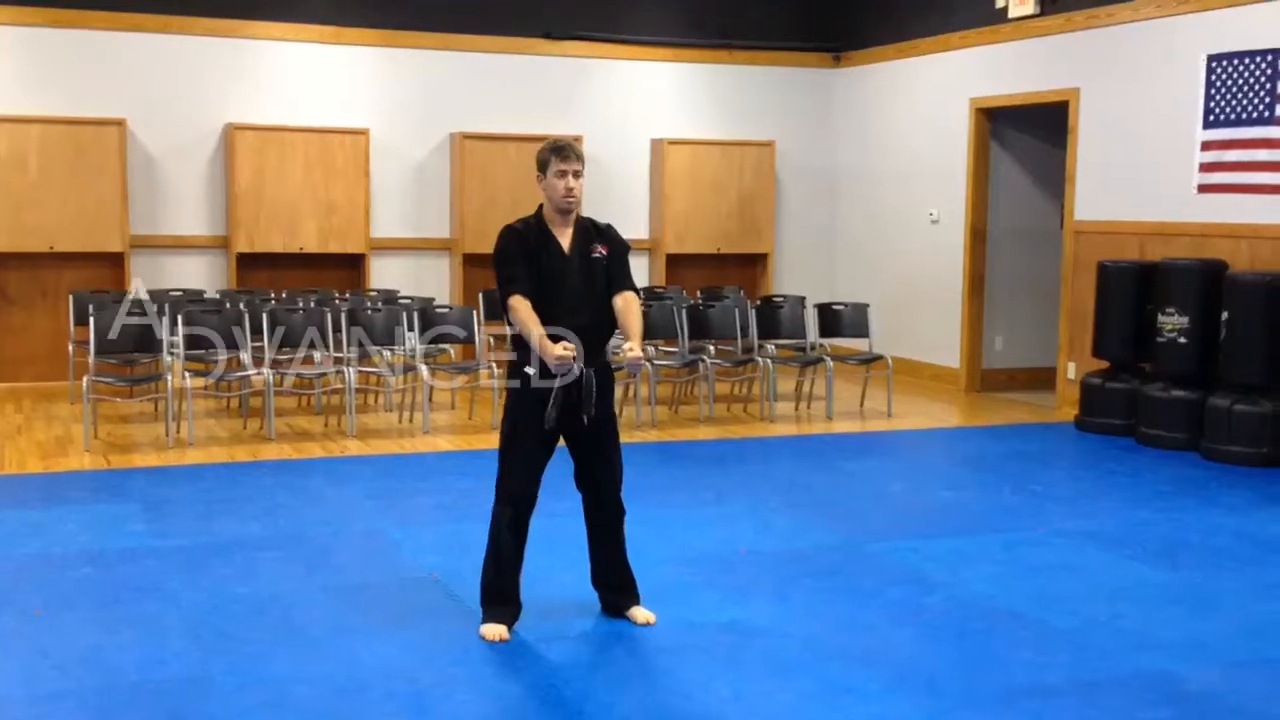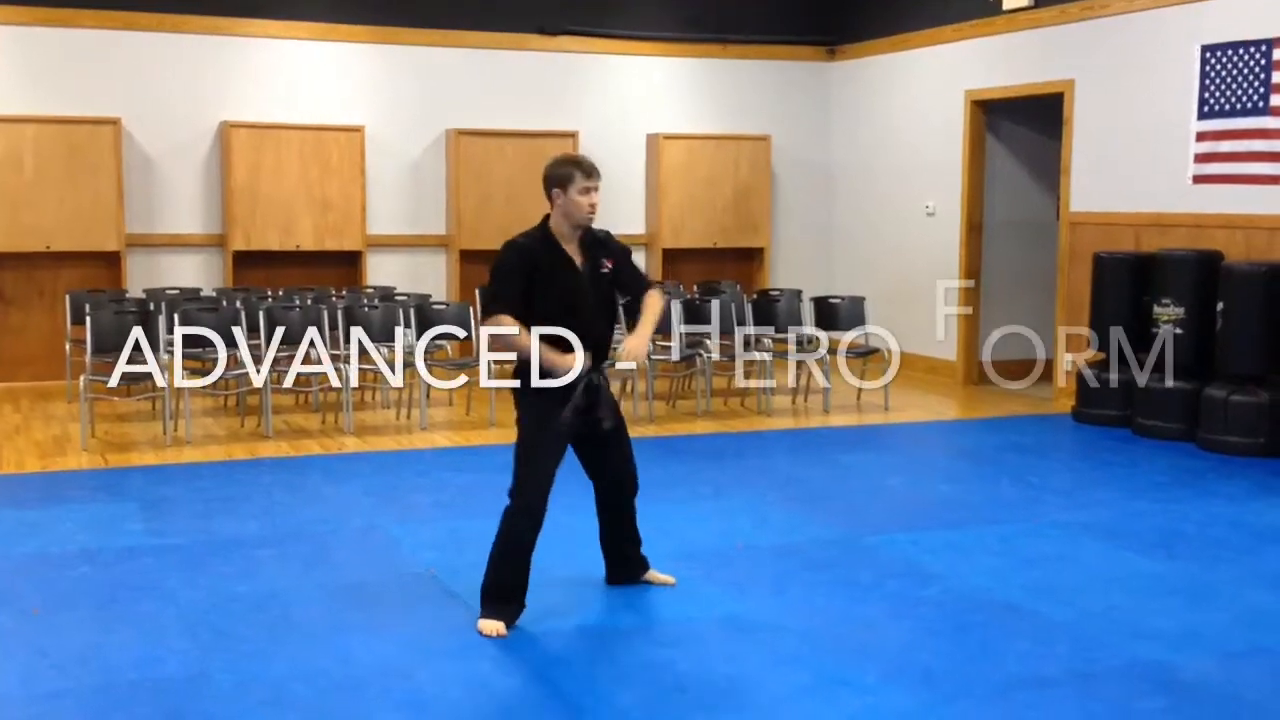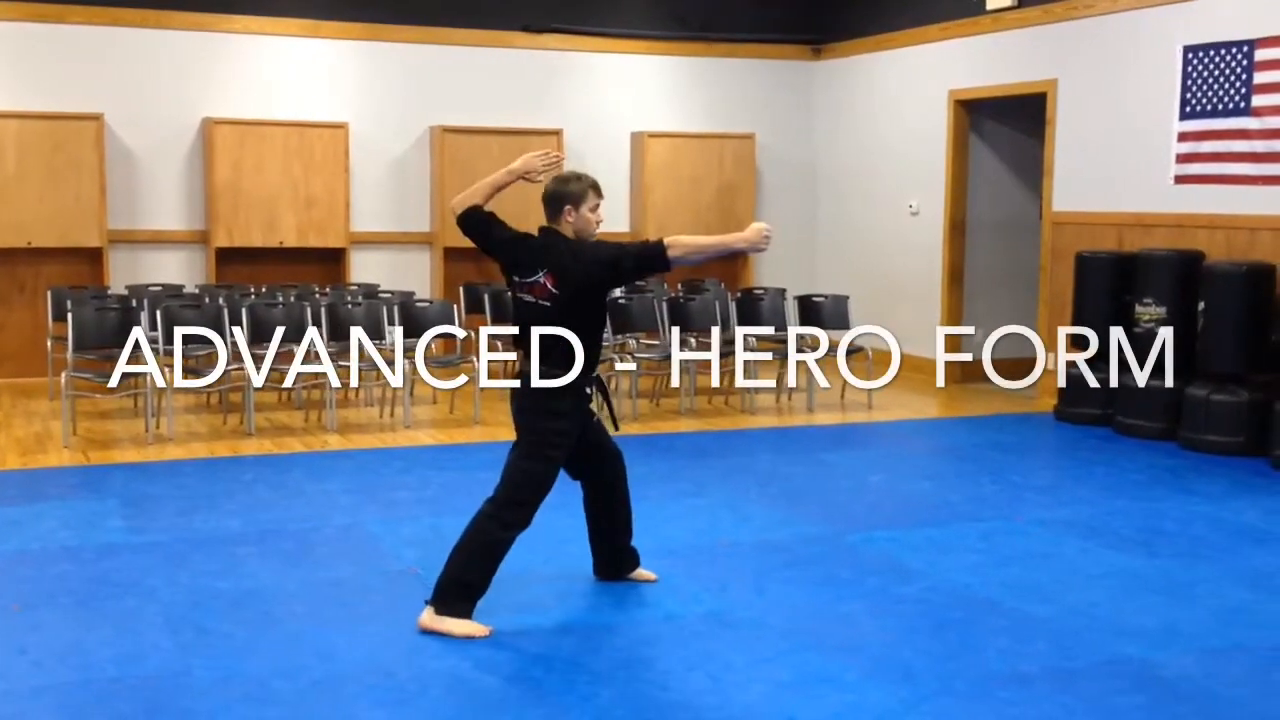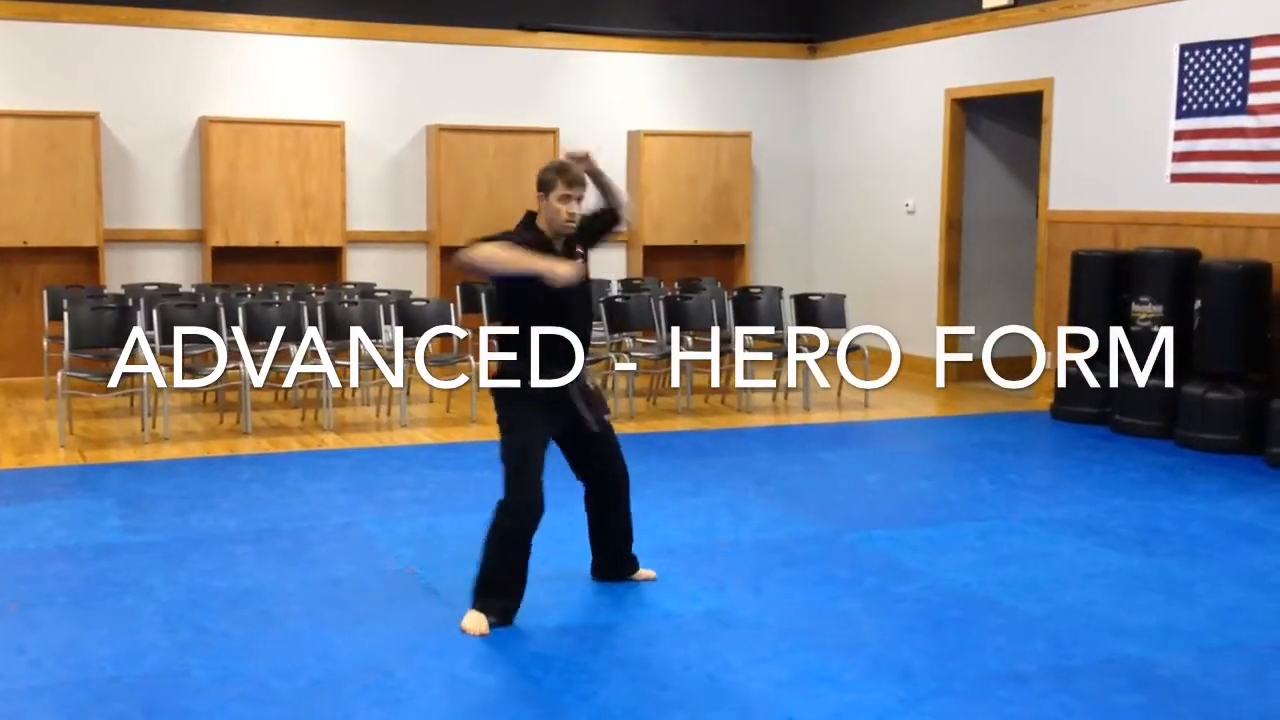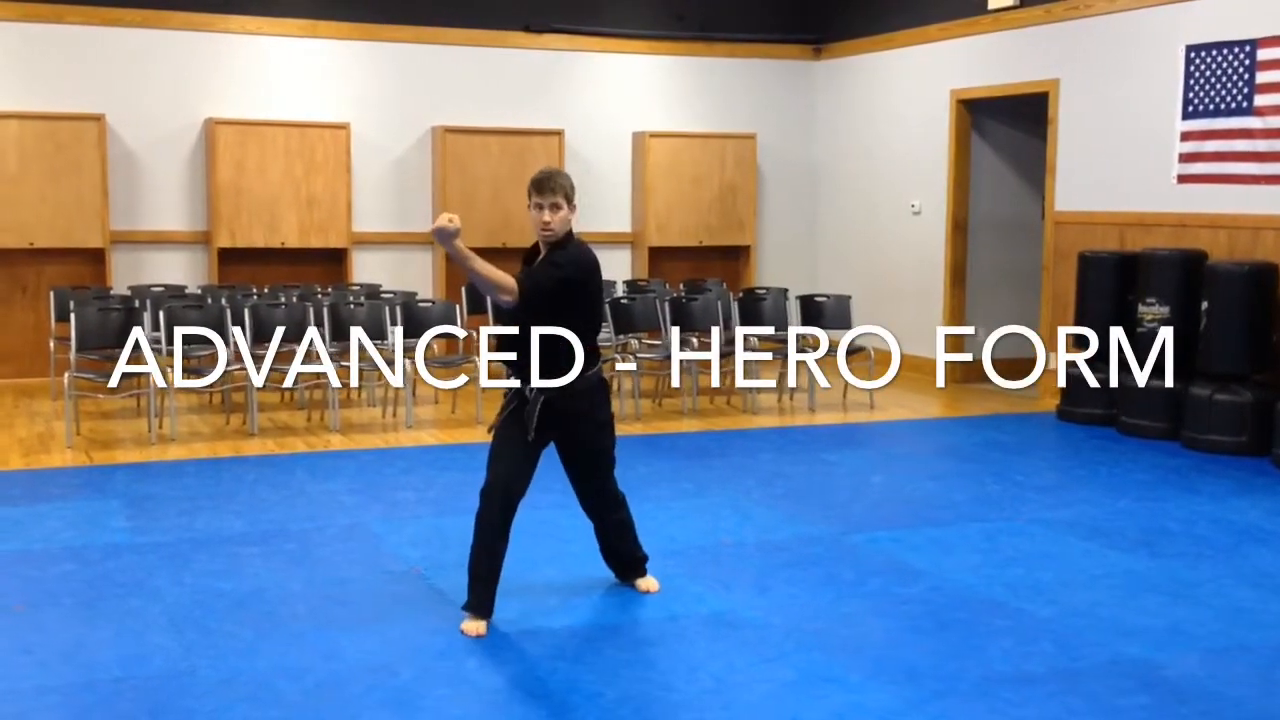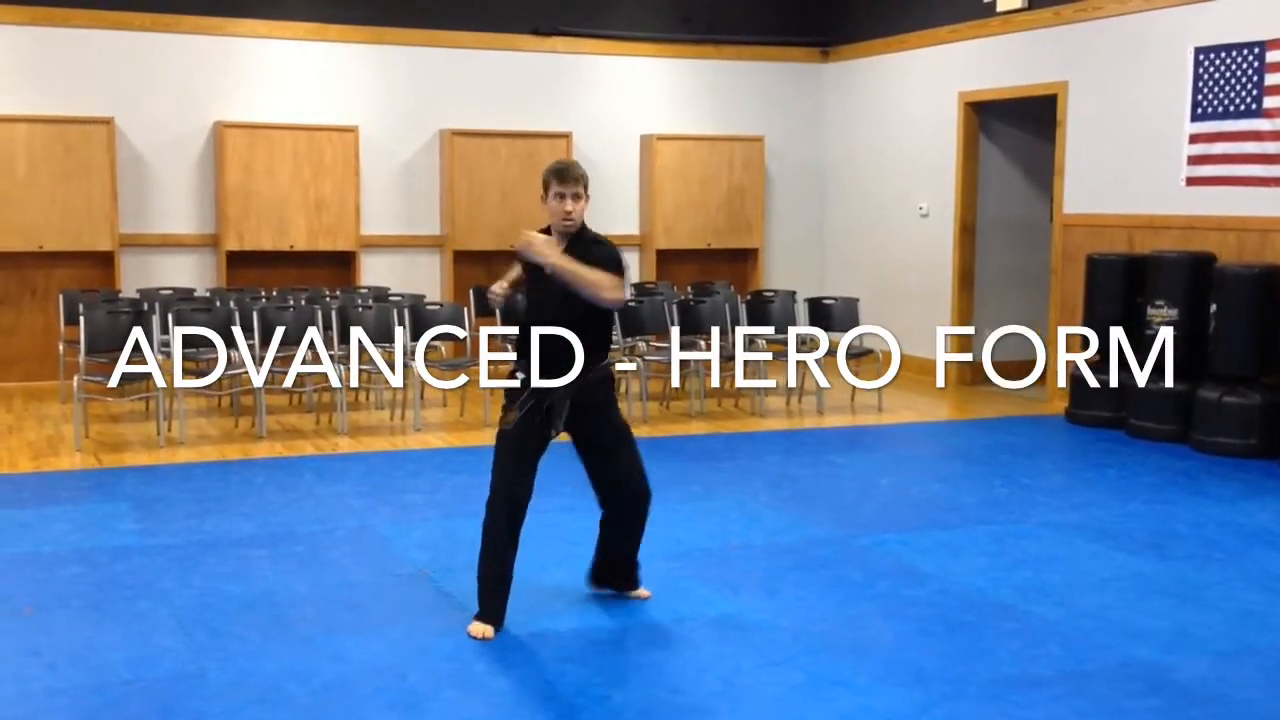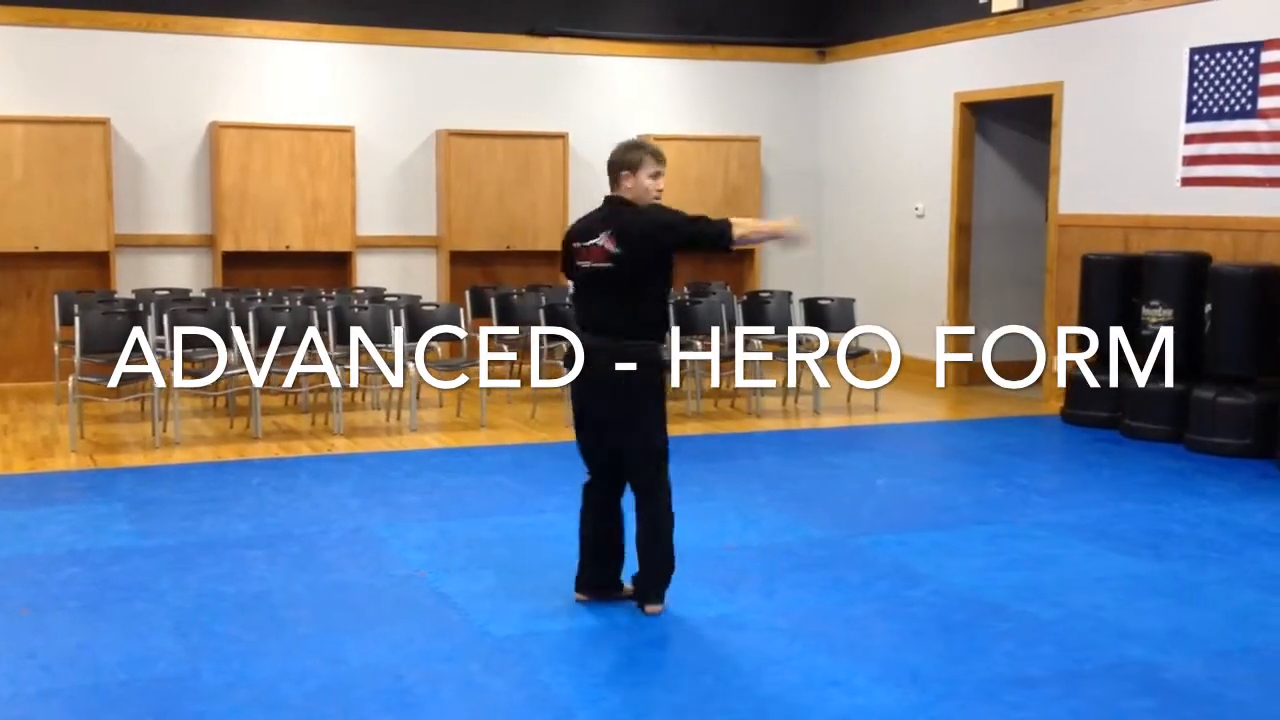
dt=0.7s
person 1, frame 1
left shoulder: (605, 238)
right shoulder: (517, 238)
left elbow: (623, 296)
right elbow: (517, 302)
left wrist: (633, 342)
right wrist: (546, 346)
left hip: (592, 379)
right hip: (533, 381)
left knee: (605, 492)
right knee: (515, 497)
left ankle: (620, 596)
right ankle: (499, 608)
person 1, frame 2
left shoulder: (606, 247)
right shoulder: (523, 252)
left elbow: (648, 292)
right elbow: (496, 321)
left wrist: (640, 336)
right wrist: (550, 358)
left hip: (593, 386)
right hip: (543, 389)
left knee: (620, 479)
right knee: (530, 496)
left ankle: (627, 567)
right ankle: (499, 604)
person 1, frame 3
left shoulder: (519, 250)
right shoulder: (588, 261)
left elbow: (463, 209)
right elbow: (670, 250)
left wrist: (514, 171)
right wrist: (741, 241)
left hip: (552, 391)
right hip: (554, 397)
left knee: (605, 467)
right knee: (513, 502)
left ankle: (616, 562)
right ankle: (444, 607)
person 1, frame 4
left shoulder: (575, 236)
right shoulder: (519, 242)
left elbow: (617, 211)
right elbow: (471, 255)
left wrist: (594, 171)
right wrist: (543, 267)
left hip: (571, 385)
right hip: (525, 390)
left knee: (609, 473)
right knee: (523, 499)
left ankle: (615, 564)
right ankle: (491, 604)
person 1, frame 5
left shoulder: (576, 262)
right shoulder: (540, 253)
left elbow: (509, 293)
left wrist: (453, 246)
left hip: (578, 396)
right hip: (528, 394)
left knee: (599, 491)
right knee: (497, 496)
left ankle: (631, 566)
right ankle: (479, 605)
person 1, frame 6
left shoulder: (599, 250)
right shoulder: (540, 243)
left elbow: (611, 294)
left wrist: (553, 260)
right wrist: (507, 283)
left hip: (589, 389)
right hip: (534, 389)
left knee: (628, 490)
right knee: (506, 499)
left ankle: (615, 574)
right ankle: (489, 610)
person 1, frame 7
left shoulder: (579, 230)
right shoulder: (655, 222)
right elbow: (736, 233)
right wrist: (782, 228)
left hip: (590, 366)
right hip: (631, 367)
left knee: (603, 479)
right knee: (653, 483)
left ankle: (593, 581)
right ankle: (652, 589)
